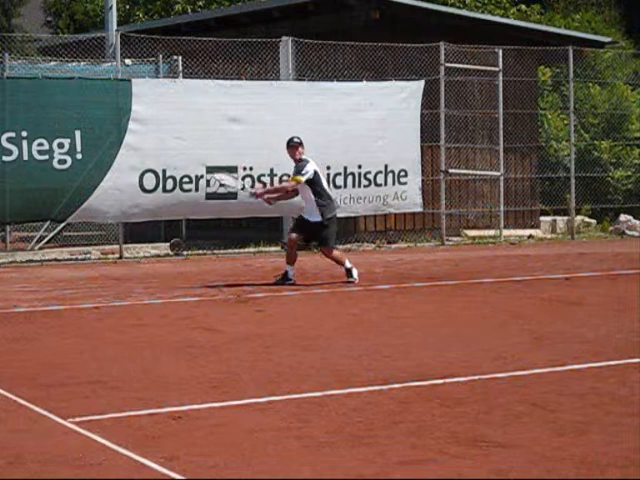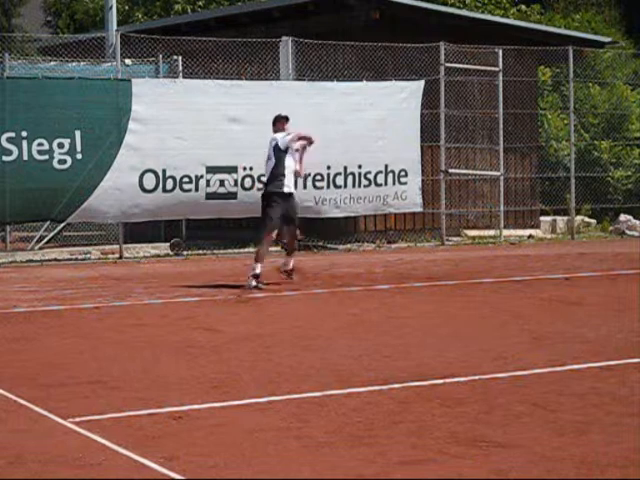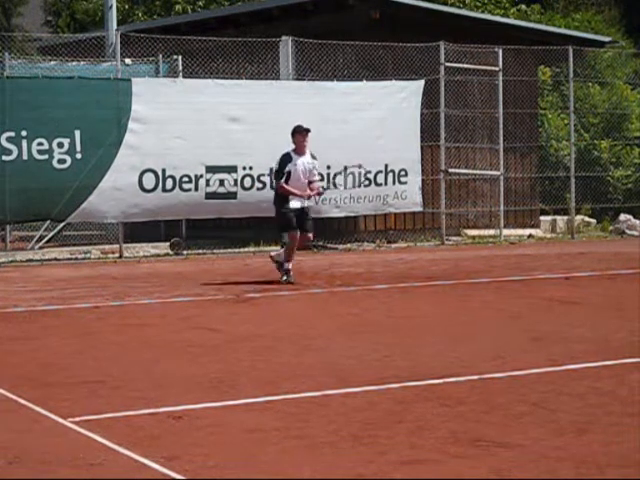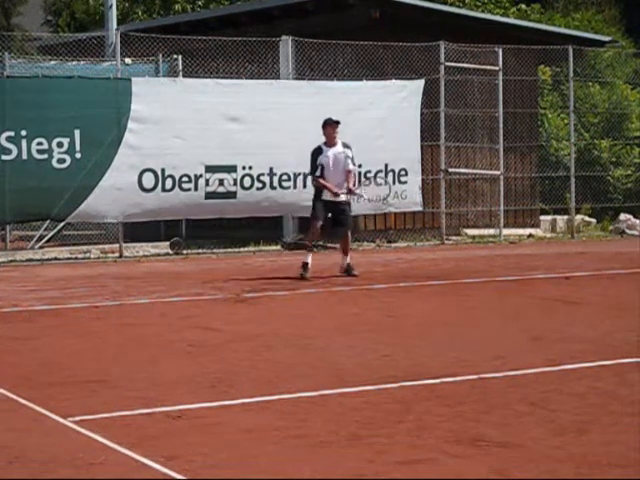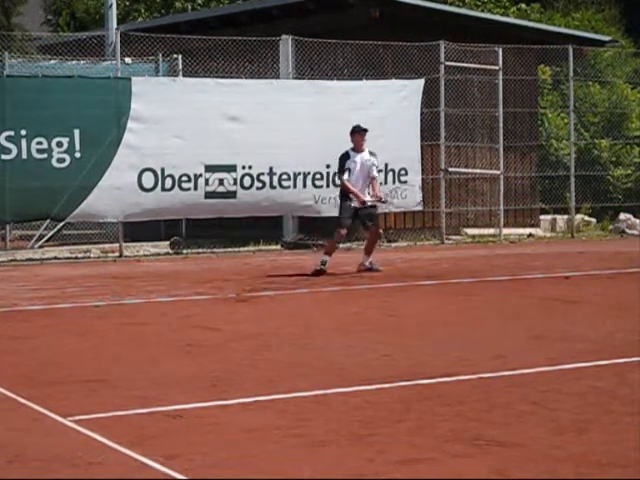
dt=0.5s
person 1, frame 1
left shoulder: (305, 165)
right shoulder: (299, 166)
left elbow: (290, 186)
right elbow: (295, 191)
left wrist: (265, 191)
right wrist: (274, 198)
left hip: (325, 215)
right hip: (309, 215)
left knee: (327, 250)
right knee: (292, 239)
left ankle: (350, 268)
right ankle: (289, 275)
person 1, frame 2
left shoulder: (290, 149)
right shoulder: (276, 139)
left elbow: (297, 173)
right elbow: (300, 136)
left wrist: (301, 152)
right wrist: (308, 140)
left hip: (287, 195)
right hip: (274, 195)
left knee: (294, 234)
right knee: (269, 234)
left ankle: (288, 266)
right ankle: (254, 275)
person 1, frame 3
left shoulder: (312, 159)
right shoulder: (285, 159)
left elbow: (312, 182)
right elbow: (280, 186)
left wrist: (315, 189)
right wrist: (301, 194)
left hip: (301, 204)
right hip: (285, 203)
left knee: (308, 237)
right knee: (294, 236)
left ankle: (279, 256)
right ankle: (287, 270)
person 1, frame 4
left shoulder: (346, 149)
right shoulder: (317, 152)
left elbow: (350, 171)
right elbow: (316, 179)
left wrist: (350, 186)
right wrist: (331, 189)
left hip: (342, 197)
right hip: (322, 197)
left knee: (346, 231)
right knee: (315, 226)
left ankle: (346, 265)
right ankle: (306, 263)
person 1, frame 5
left shoulder: (372, 156)
right shoulder: (345, 157)
left elbow: (374, 178)
right elbow: (344, 181)
left wrist: (377, 192)
right wrist: (358, 195)
left hip: (367, 202)
right hip: (349, 202)
left knee: (376, 232)
right knee: (341, 232)
left ankle: (366, 262)
right ankle: (323, 262)
